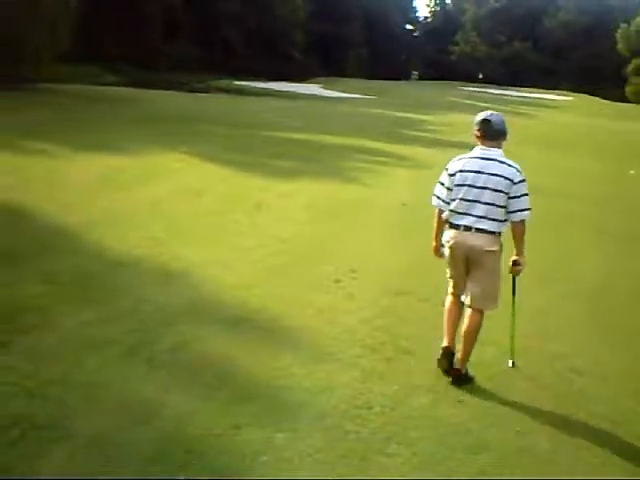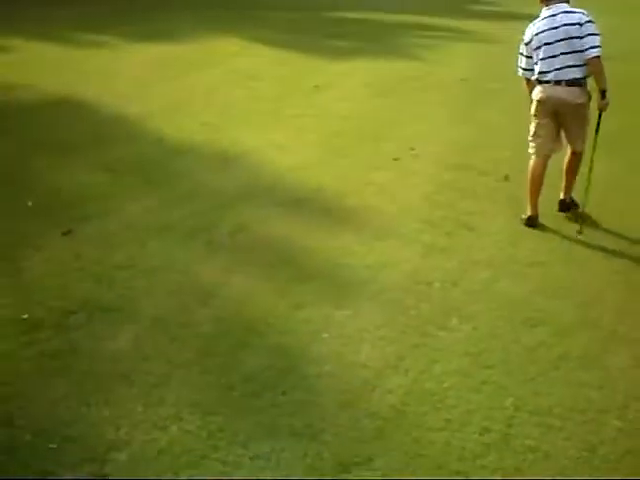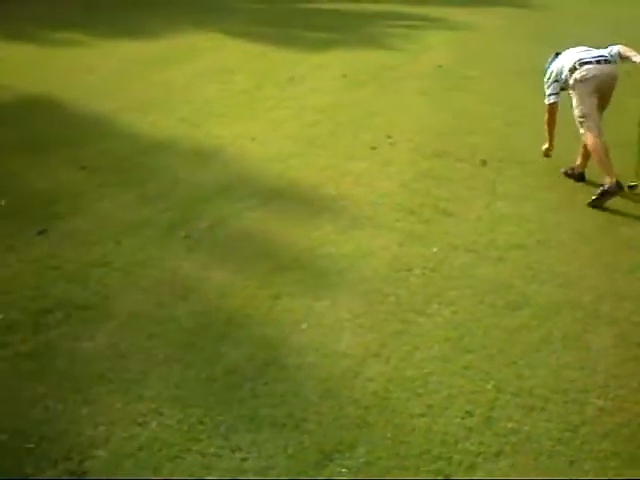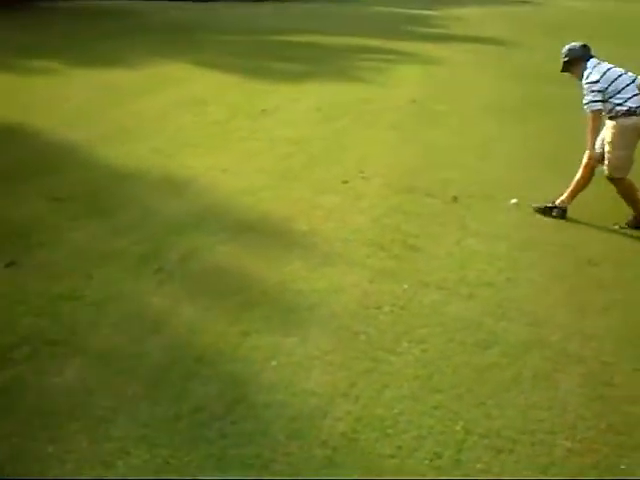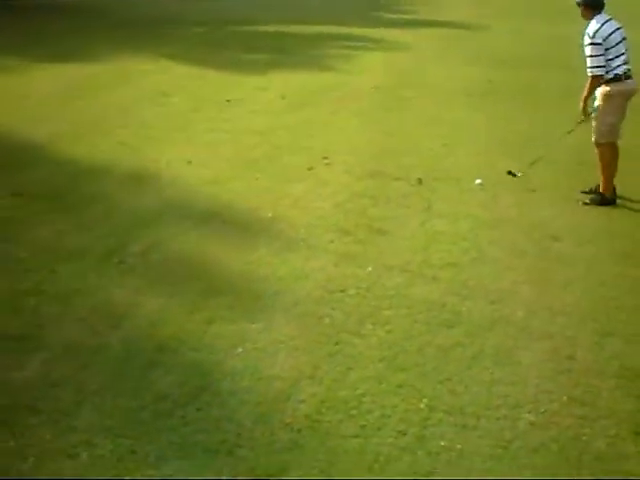
dt=0.7s
person 1, frame 1
left shoulder: (457, 164)
right shoulder: (512, 172)
left elbow: (441, 207)
right elbow: (518, 219)
left wrist: (437, 238)
right wrist: (519, 255)
left hip: (455, 237)
right hip: (487, 243)
left knee: (455, 296)
right knee: (476, 307)
left ankle: (448, 349)
right ankle: (460, 367)
person 1, frame 2
left shoulder: (533, 28)
left elbow: (527, 74)
right elbow: (594, 58)
left wrist: (536, 97)
right wrist: (603, 91)
left hip: (544, 92)
right hip: (575, 92)
left knee: (539, 154)
right knee: (576, 147)
left ankle: (532, 212)
right ankle: (566, 198)
person 1, frame 3
left shoulder: (552, 71)
right shoulder: (588, 51)
left elbow: (551, 111)
right elbow: (618, 50)
left wrist: (550, 142)
left hip: (584, 75)
right hip: (609, 70)
left knee: (590, 132)
right knee: (592, 122)
left ankle: (611, 182)
right ankle: (579, 168)
person 1, frame 4
left shoulder: (591, 76)
right shoulder: (609, 69)
left elbow: (595, 114)
left wrist: (591, 147)
left knee: (615, 175)
right knee: (589, 161)
right ankle: (561, 204)
person 1, frame 5
left shoulder: (593, 33)
right shoulder: (613, 25)
left elbow: (596, 74)
left wrist: (584, 100)
left hip: (612, 88)
right hip: (624, 84)
left knee: (602, 141)
right knee: (608, 140)
left ankle: (606, 193)
right ankle: (606, 185)
